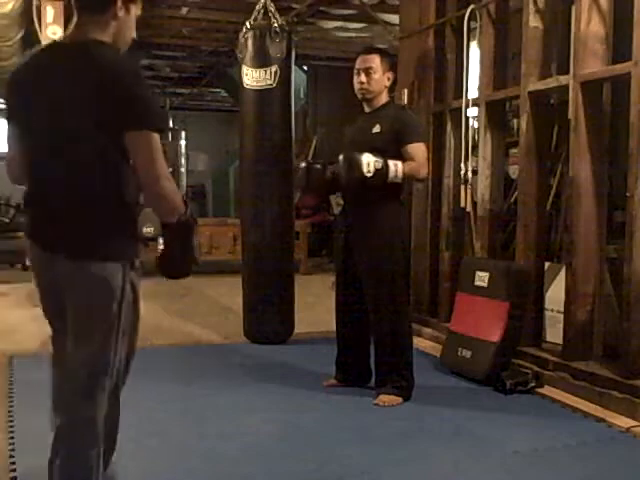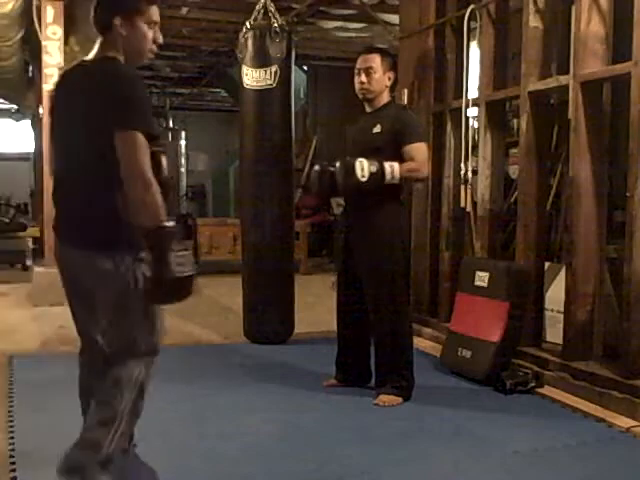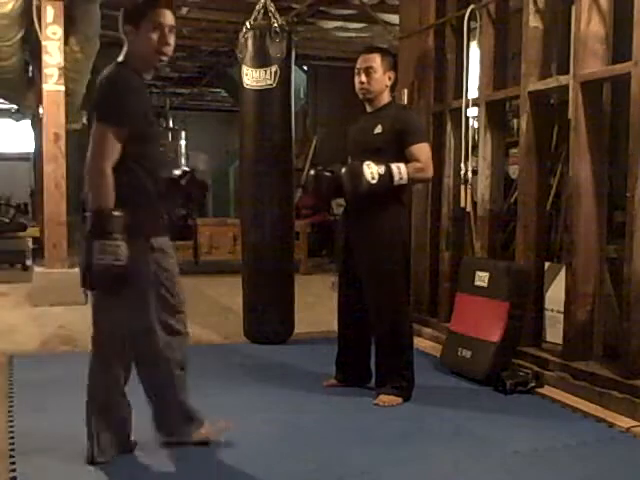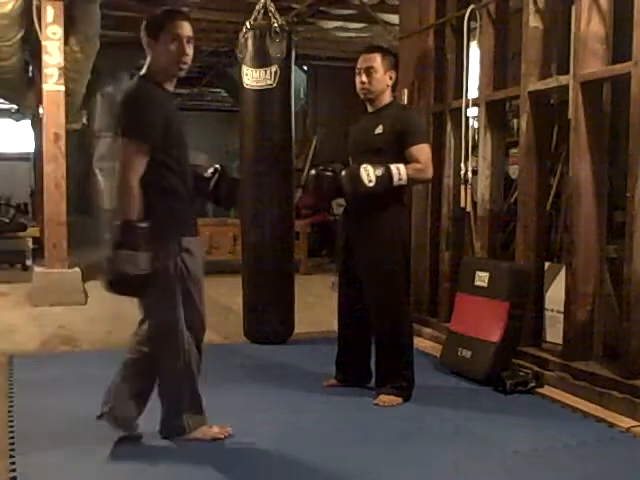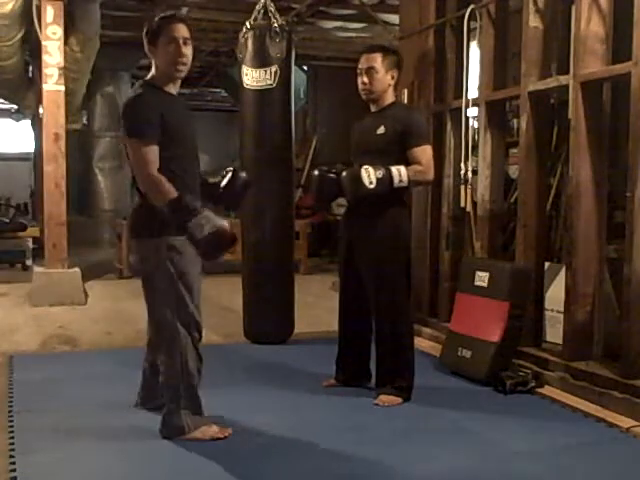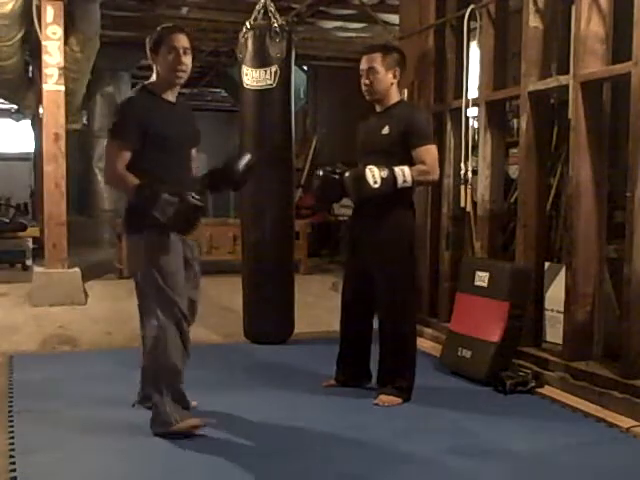
dt=0.3s
person 1, frame 1
left shoulder: (26, 72)
right shoulder: (122, 77)
left elbow: (16, 170)
right elbow: (154, 178)
right wrist: (180, 227)
left hip: (46, 244)
right hip: (102, 251)
left knee: (70, 363)
right knee: (95, 375)
person 1, frame 2
left shoulder: (68, 84)
right shoulder: (124, 84)
right elbow: (138, 178)
left hip: (71, 239)
right hip: (114, 244)
left knee: (98, 349)
right knee: (135, 353)
person 1, frame 3
left shoulder: (121, 84)
right shoulder: (124, 86)
right elbow: (100, 165)
left wrist: (170, 183)
right wrist: (105, 232)
left hip: (120, 234)
right hip: (136, 236)
left knee: (113, 342)
right knee: (162, 333)
left ankle: (106, 440)
right ankle: (179, 424)
person 1, frame 4
left shoulder: (157, 97)
right shoulder: (145, 100)
right elbow: (129, 178)
left hip: (164, 233)
right hip: (169, 236)
left knee: (159, 326)
right knee: (183, 328)
left ankle: (121, 407)
right ankle: (183, 420)
person 1, frame 5
left shoulder: (176, 104)
right shoulder: (143, 104)
right elbow: (148, 176)
right wrist: (193, 215)
left hip: (182, 229)
right hip: (163, 231)
left knee: (169, 319)
right knee: (181, 323)
left ankle: (155, 393)
right ankle: (184, 418)
person 1, frame 6
left shoulder: (185, 114)
right shoulder: (135, 108)
right elbow: (113, 172)
left wrist: (216, 179)
right wrist: (154, 201)
left hip: (179, 228)
right hip: (150, 229)
left knee: (179, 310)
right knee: (168, 315)
left ankle: (155, 391)
right ankle: (169, 412)
person 2, frame 1
left shoulder: (401, 119)
right shoulder: (354, 126)
left elbow: (420, 168)
left wrist: (379, 168)
right wrist: (333, 178)
left hip: (385, 219)
right hip: (352, 217)
left knee: (388, 303)
right knee: (349, 299)
left ankle: (396, 382)
right ankle: (351, 371)
person 2, frame 2
left shoulder: (402, 119)
right shoulder: (357, 126)
left elbow: (421, 168)
left wrist: (375, 171)
right wrist: (336, 179)
left hip: (386, 221)
right hip: (354, 218)
left knee: (389, 303)
right knee: (350, 300)
left ankle: (396, 382)
right ankle: (352, 371)
person 2, frame 3
left shoulder: (403, 119)
right shoulder: (357, 125)
left elbow: (425, 168)
left wrist: (385, 172)
right wrist: (334, 182)
left hip: (387, 221)
right hip: (355, 219)
left knee: (389, 303)
right knee: (351, 300)
left ankle: (397, 383)
right ankle: (351, 371)
person 2, frame 4
left shoulder: (404, 119)
right shoulder: (358, 126)
left elbow: (424, 170)
left wrist: (383, 174)
right wrist: (335, 182)
left hip: (387, 221)
right hip: (355, 219)
left knee: (389, 303)
right knee: (351, 300)
left ankle: (397, 383)
right ankle: (351, 371)
person 2, frame 5
left shoulder: (407, 119)
right shoulder: (361, 125)
left elbow: (425, 171)
left wrist: (384, 175)
right wrist: (339, 181)
left hip: (388, 222)
right hip: (356, 219)
left knee: (390, 304)
right knee: (352, 301)
left ankle: (397, 383)
right ankle: (351, 371)
person 2, frame 6
left shoulder: (412, 118)
right shoulder: (367, 124)
left elbow: (430, 171)
left wrist: (387, 176)
right wrist: (342, 182)
left hip: (394, 222)
right hip: (363, 220)
left knee: (395, 304)
right knee: (354, 301)
left ankle: (397, 383)
right ankle: (352, 371)
